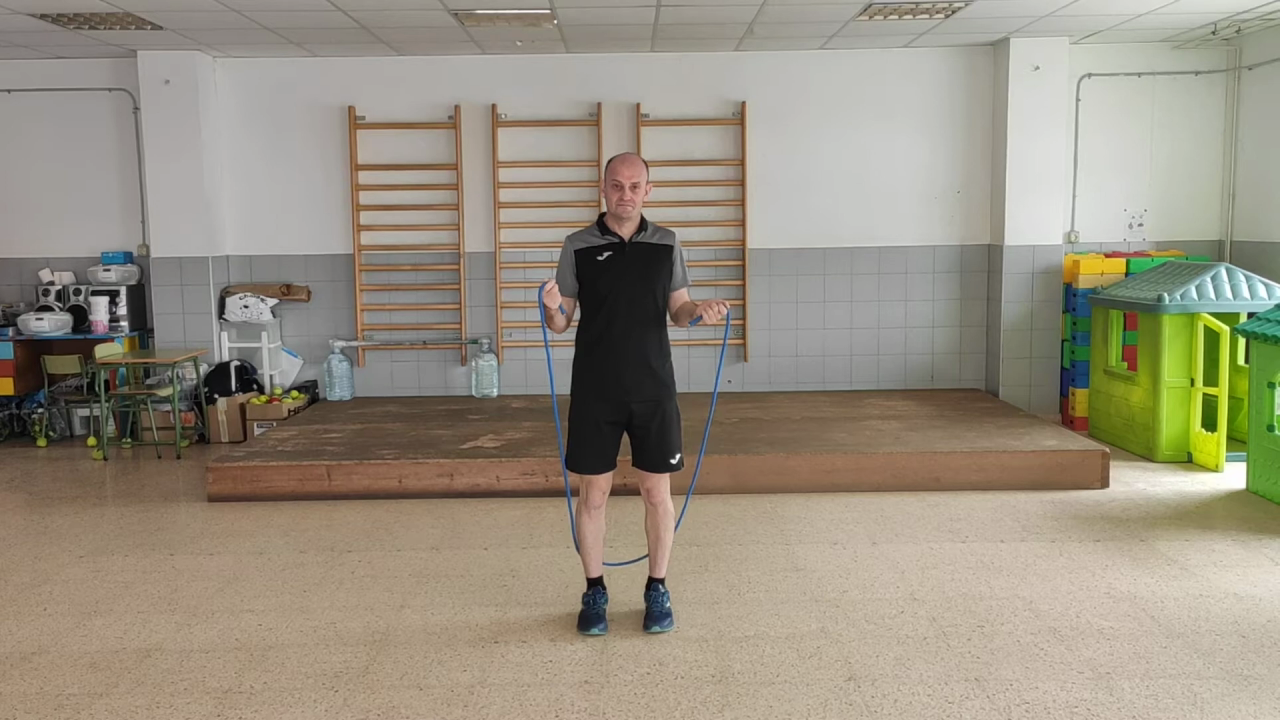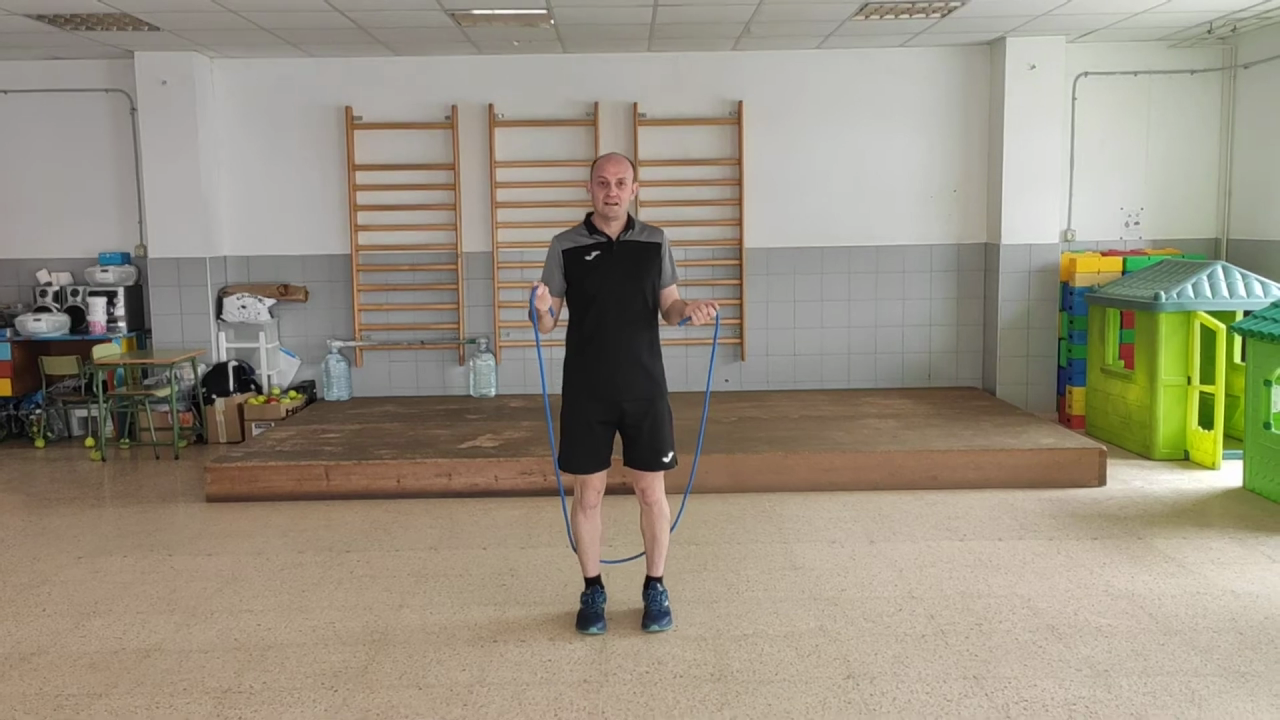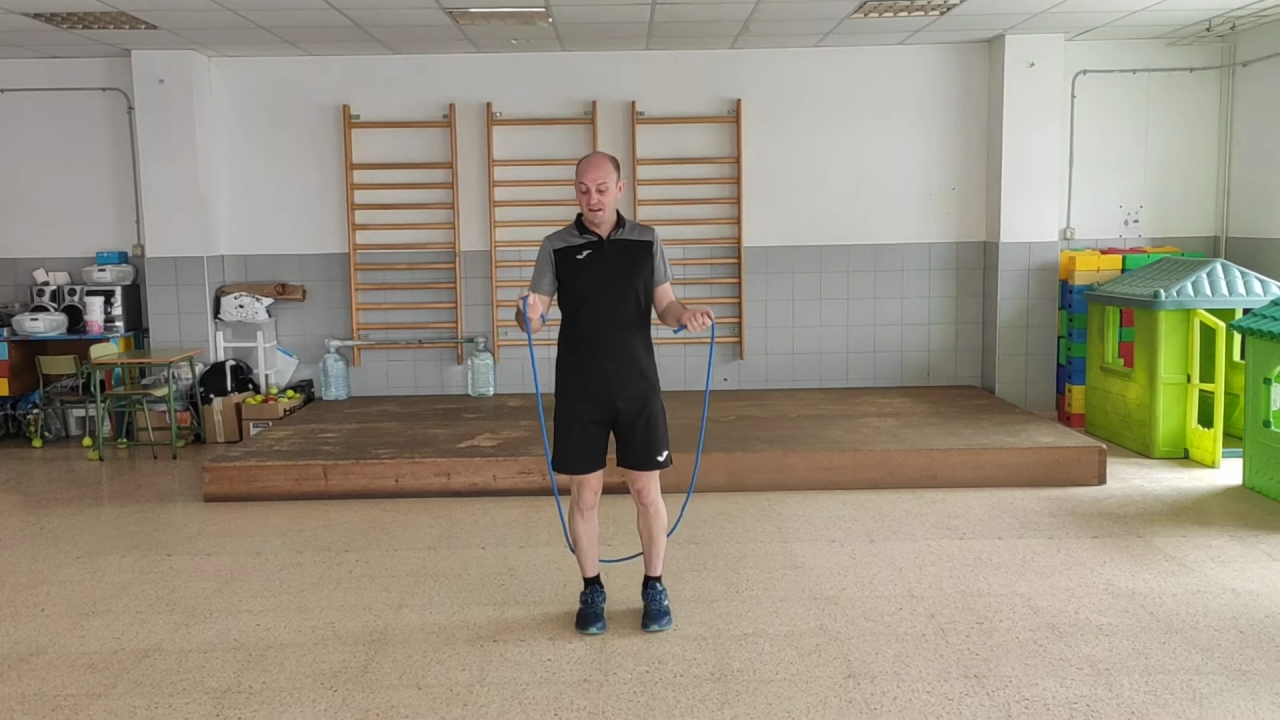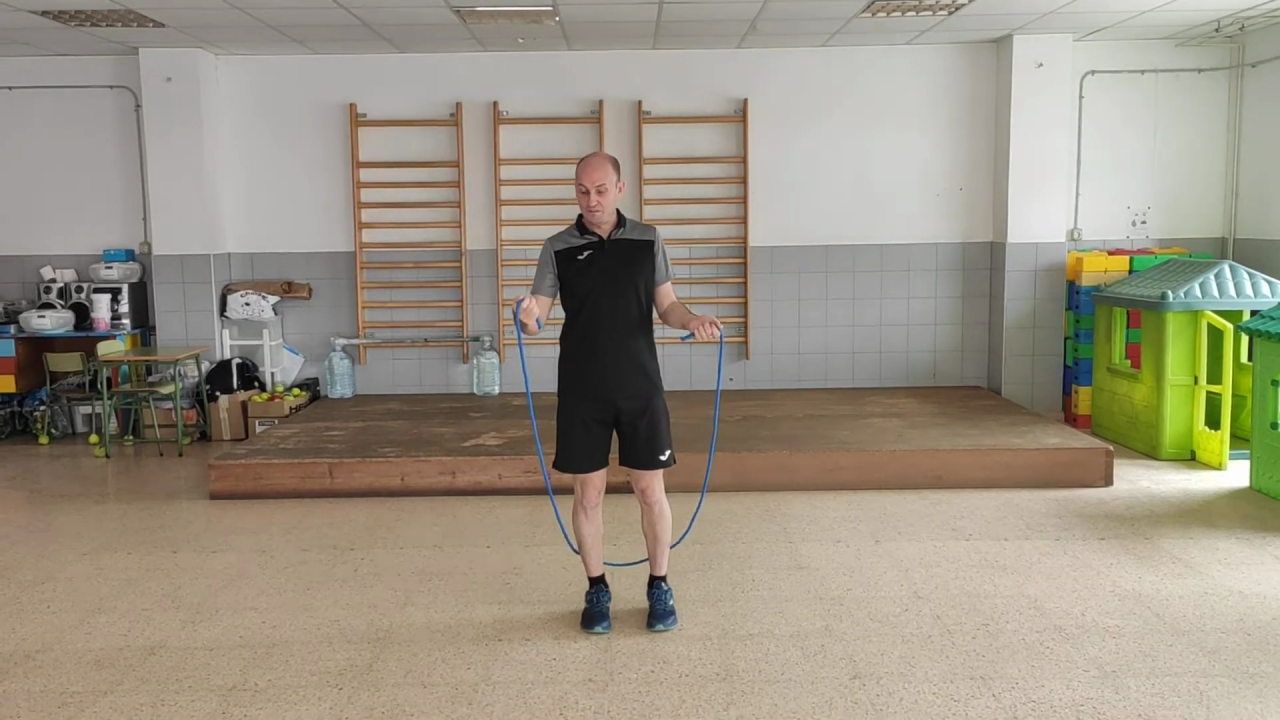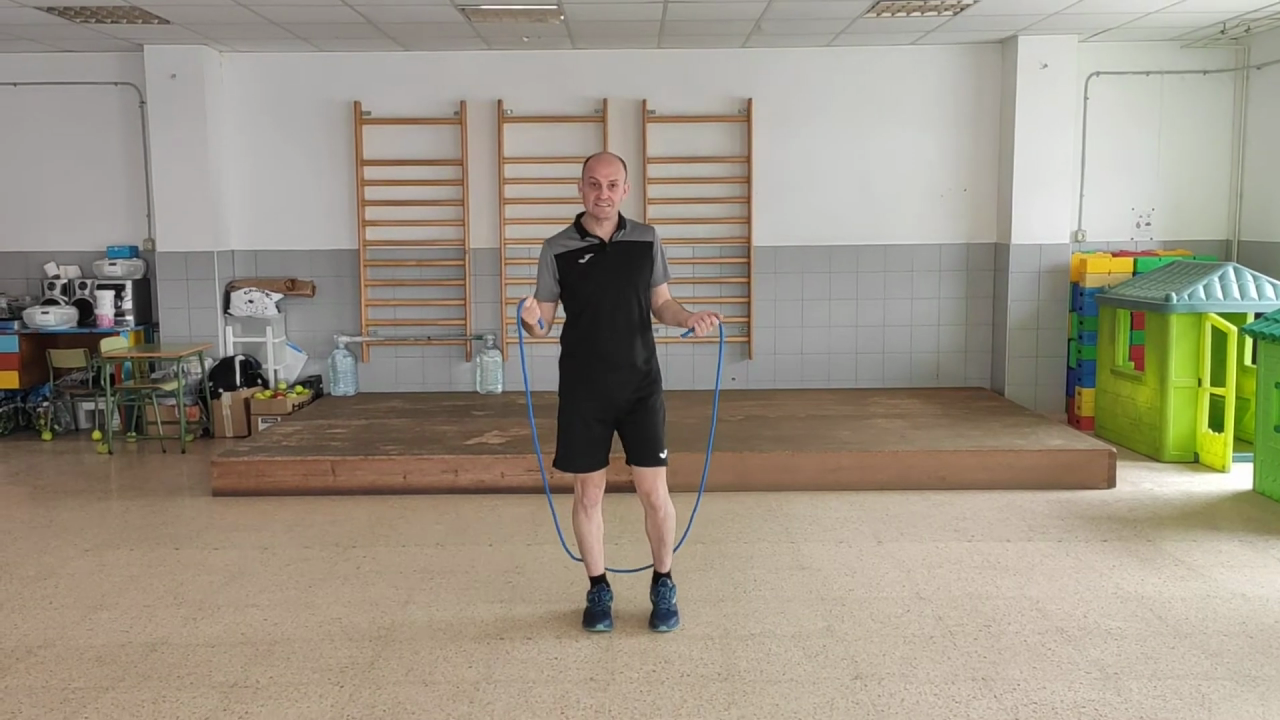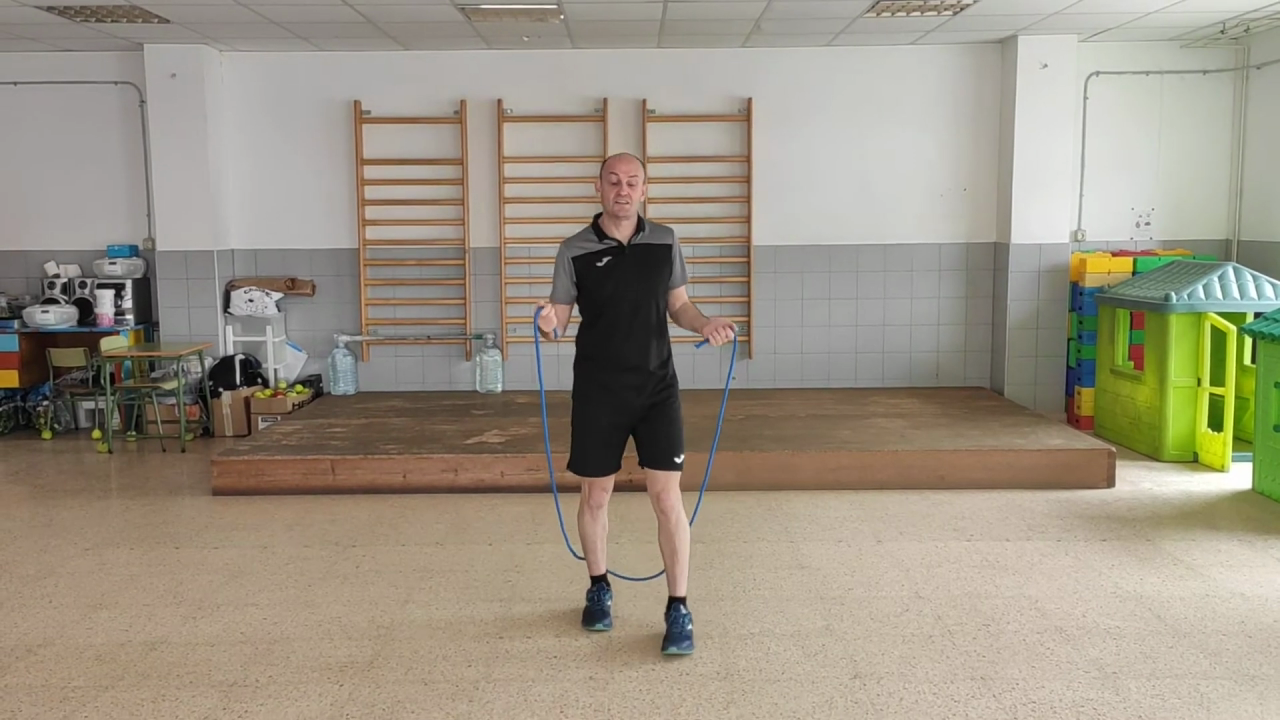
dt=0.4s
person 1, frame 1
left shoulder: (667, 243)
right shoulder: (578, 246)
left elbow: (678, 310)
right elbow: (561, 323)
left wrist: (700, 309)
right wrist: (552, 307)
left hip: (653, 390)
right hip: (594, 392)
left knee: (657, 492)
right knee: (592, 494)
left ankle: (657, 589)
right ankle: (594, 591)
person 1, frame 2
left shoulder: (655, 241)
right shoulder: (565, 246)
left elbow: (667, 307)
right elbow: (547, 323)
left wrist: (689, 308)
right wrist: (541, 308)
left hip: (644, 388)
right hip: (586, 392)
left knee: (651, 491)
right knee: (587, 493)
left ankle: (655, 587)
right ankle: (592, 590)
person 1, frame 3
left shoulder: (647, 240)
right shoulder: (556, 247)
left elbow: (664, 306)
right elbow: (535, 318)
left wrist: (686, 314)
right wrist: (527, 313)
left hip: (637, 389)
right hip: (580, 392)
left knee: (647, 490)
right knee: (584, 494)
left ankle: (654, 587)
right ankle: (592, 590)
person 1, frame 4
left shoulder: (648, 239)
right shoulder: (558, 248)
left elbow: (666, 305)
right elbow: (538, 315)
left wrist: (693, 320)
right wrist: (527, 317)
left hip: (641, 387)
right hip: (582, 391)
left knee: (651, 490)
right knee: (588, 493)
left ankle: (659, 587)
right ankle: (597, 590)
person 1, frame 5
left shoulder: (646, 239)
right shoulder: (557, 250)
left elbow: (660, 303)
right elbow: (544, 322)
left wrist: (689, 317)
right wrist: (530, 320)
left hip: (640, 385)
right hip: (583, 390)
left knee: (654, 490)
right knee: (588, 492)
left ankle: (662, 585)
right ankle: (598, 589)
person 1, frame 6
left shoulder: (665, 241)
right shoulder: (574, 251)
left elbow: (677, 305)
right elbow: (560, 324)
left wrist: (704, 324)
right wrist: (546, 324)
left hip: (657, 389)
right hip: (598, 393)
left knee: (667, 497)
right knee: (595, 495)
left ankle: (678, 610)
right ankle: (599, 588)
